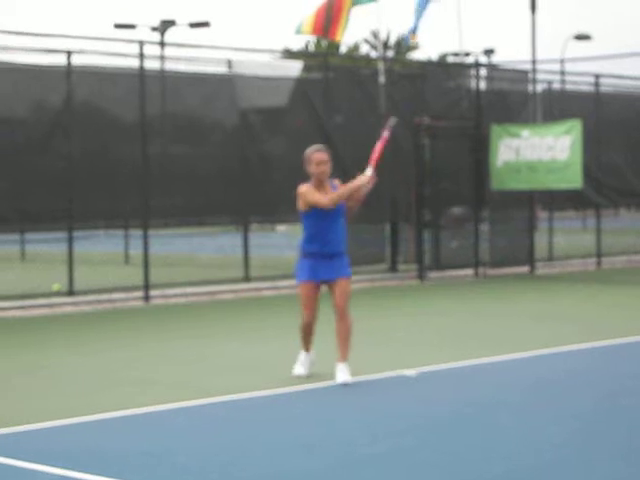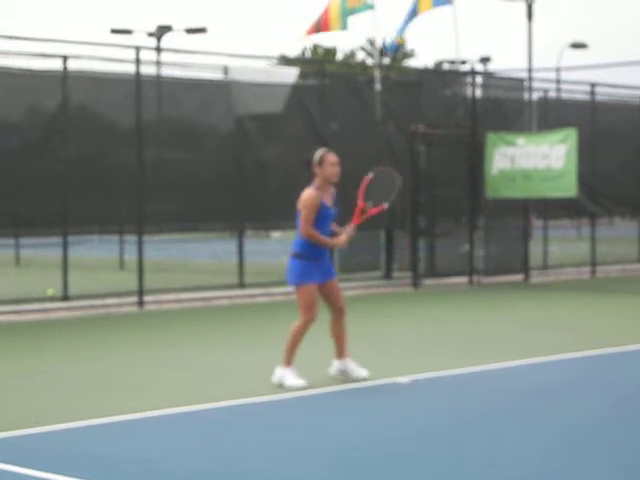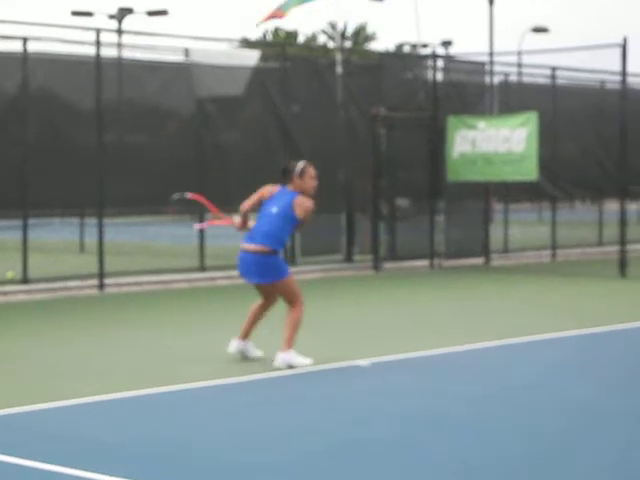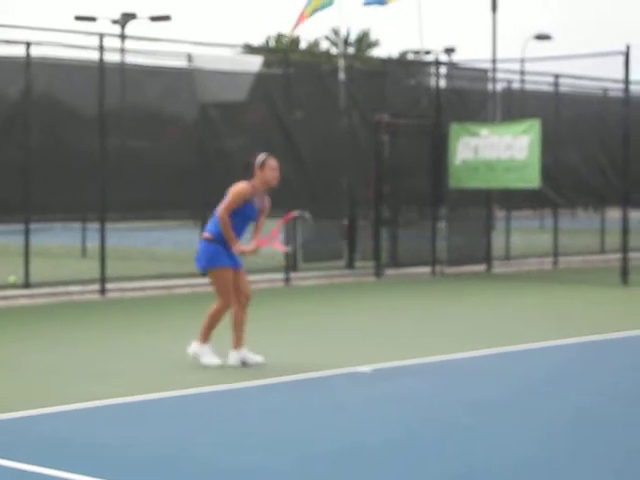
dt=0.7s
person 1, frame 1
left shoulder: (336, 185)
right shoulder: (304, 191)
left elbow: (347, 213)
right elbow: (327, 202)
left wrist: (362, 192)
right wrist: (355, 184)
left hip: (338, 260)
right hip: (311, 261)
left knee: (342, 310)
right knee: (308, 318)
left ankle: (342, 367)
right ankle: (306, 353)
person 1, frame 2
left shoulder: (331, 191)
right shoulder: (310, 195)
right elbow: (306, 231)
left wrist: (342, 232)
right wrist: (333, 242)
left hip: (322, 261)
right hip: (304, 262)
left knee: (339, 309)
right knee: (308, 317)
left ankle: (342, 362)
right ankle: (284, 369)
person 1, frame 3
left shoulder: (270, 190)
right shoulder: (307, 204)
left elbow: (244, 207)
left wrist: (242, 221)
left hip: (247, 255)
right hip: (266, 258)
left knee: (268, 298)
right knee: (296, 303)
left ankle: (241, 342)
right ankle: (286, 353)
person 1, frame 4
left shoulder: (265, 201)
right shoulder: (243, 188)
left elbow: (258, 230)
right elbow: (221, 213)
left wrist: (252, 245)
right wrist: (234, 243)
left hip: (230, 250)
right hip: (214, 246)
left knee: (244, 297)
right knee: (226, 300)
left ankle: (238, 351)
right ankle: (200, 344)
